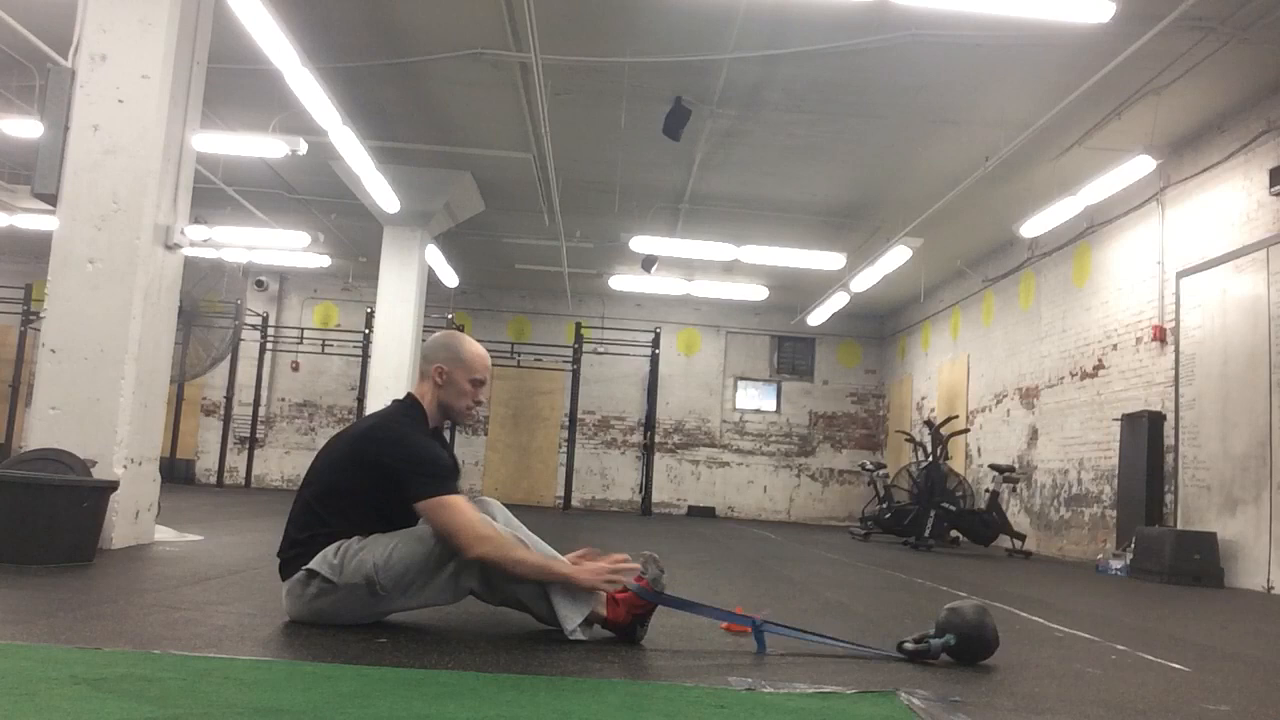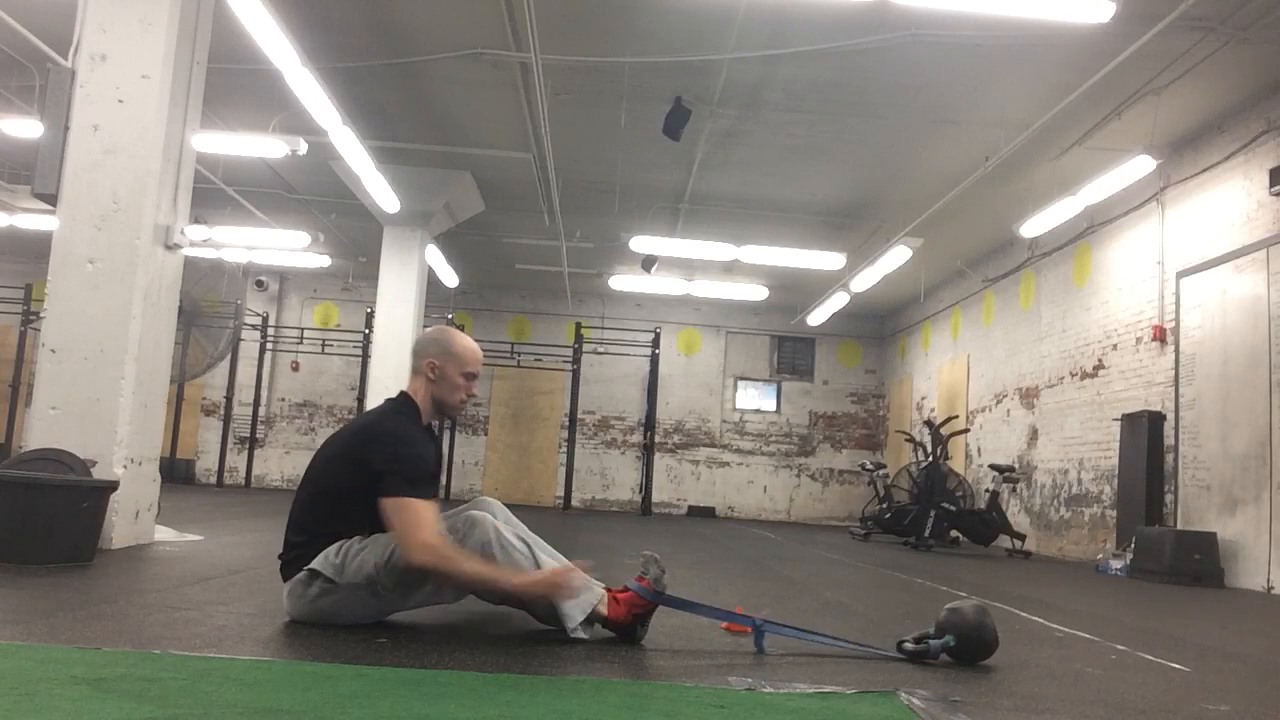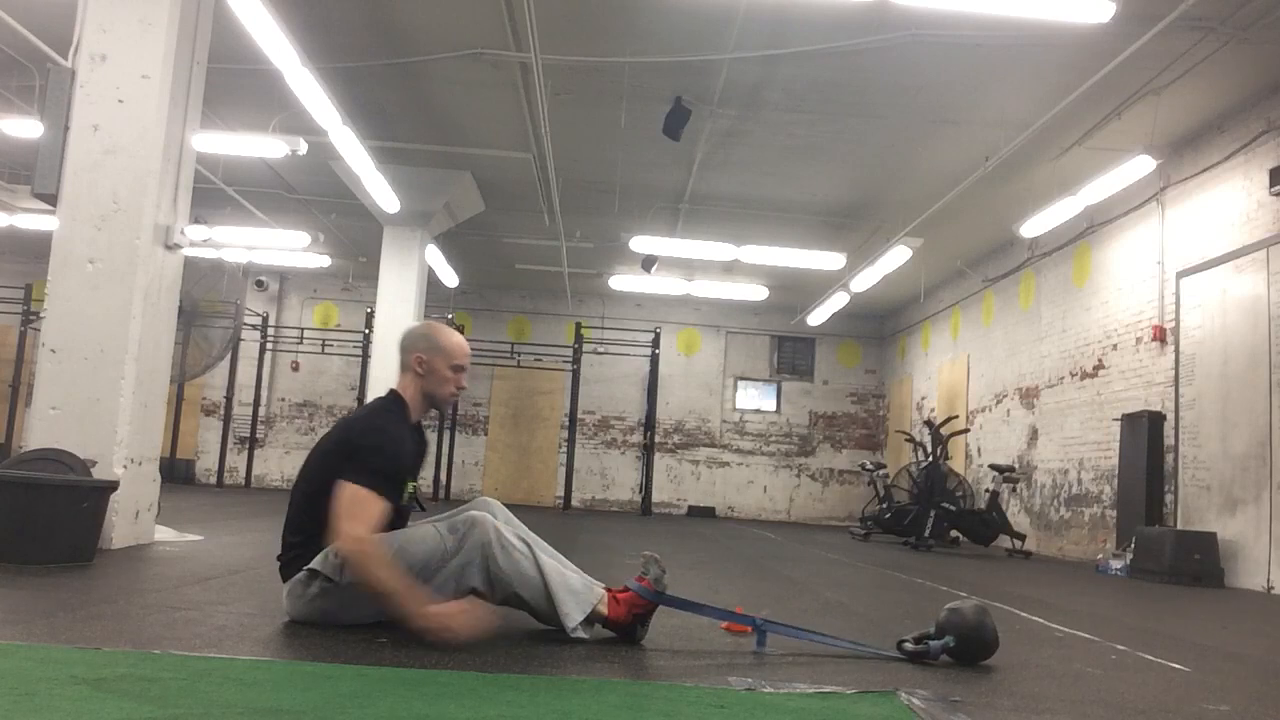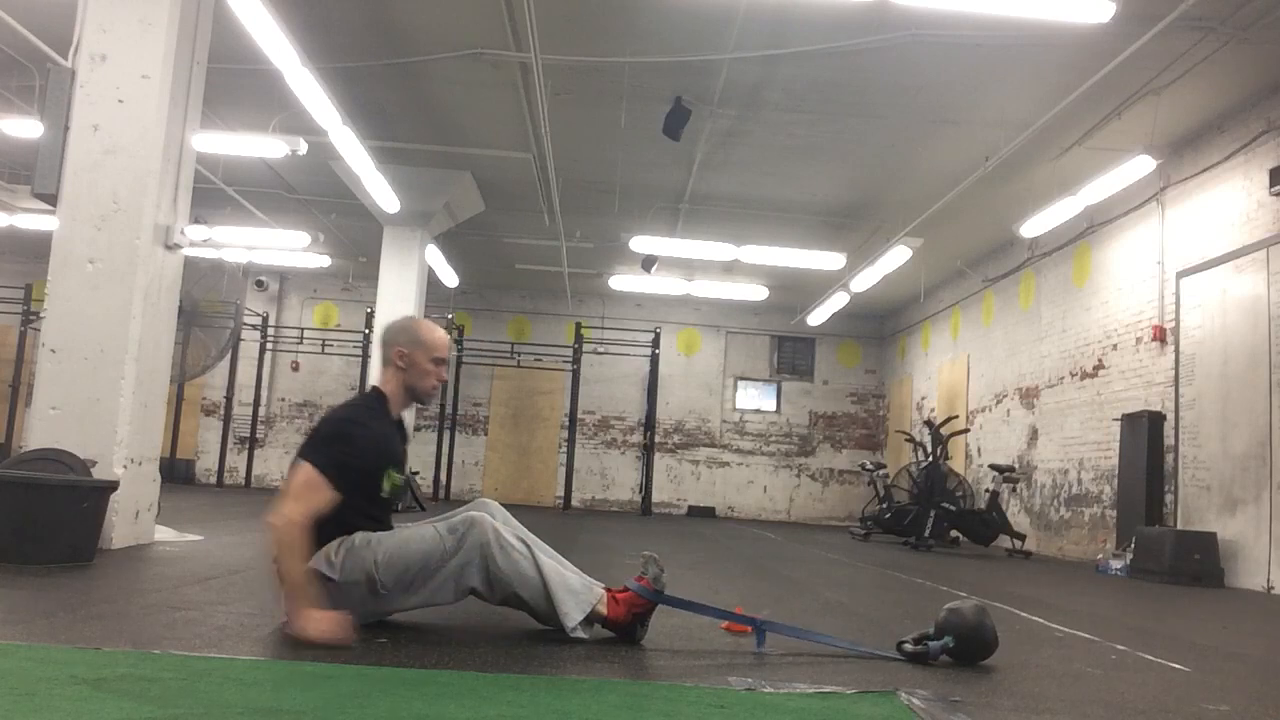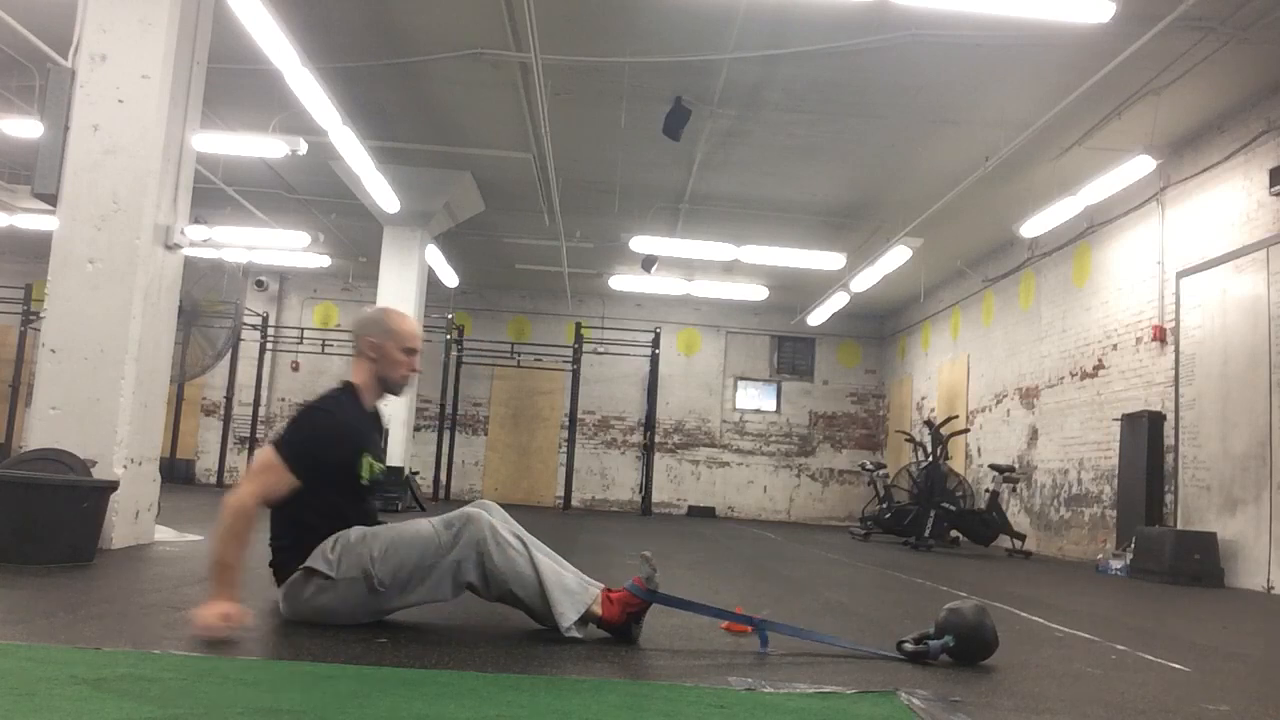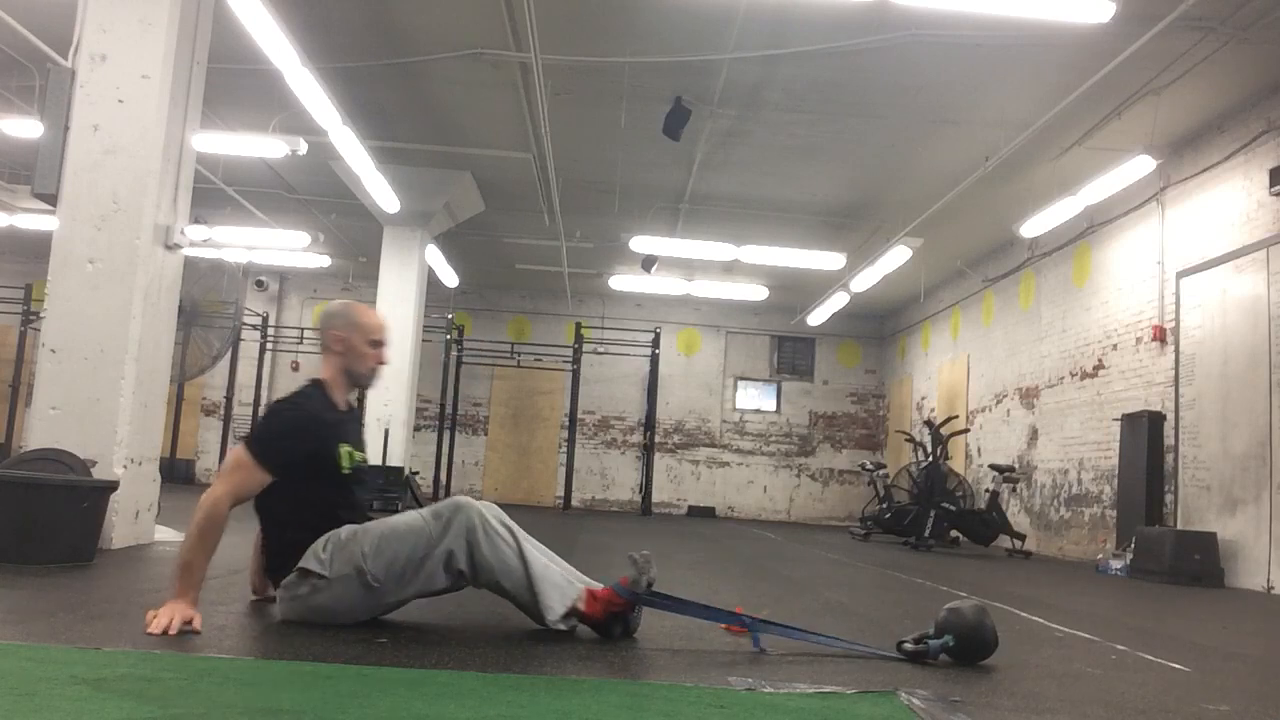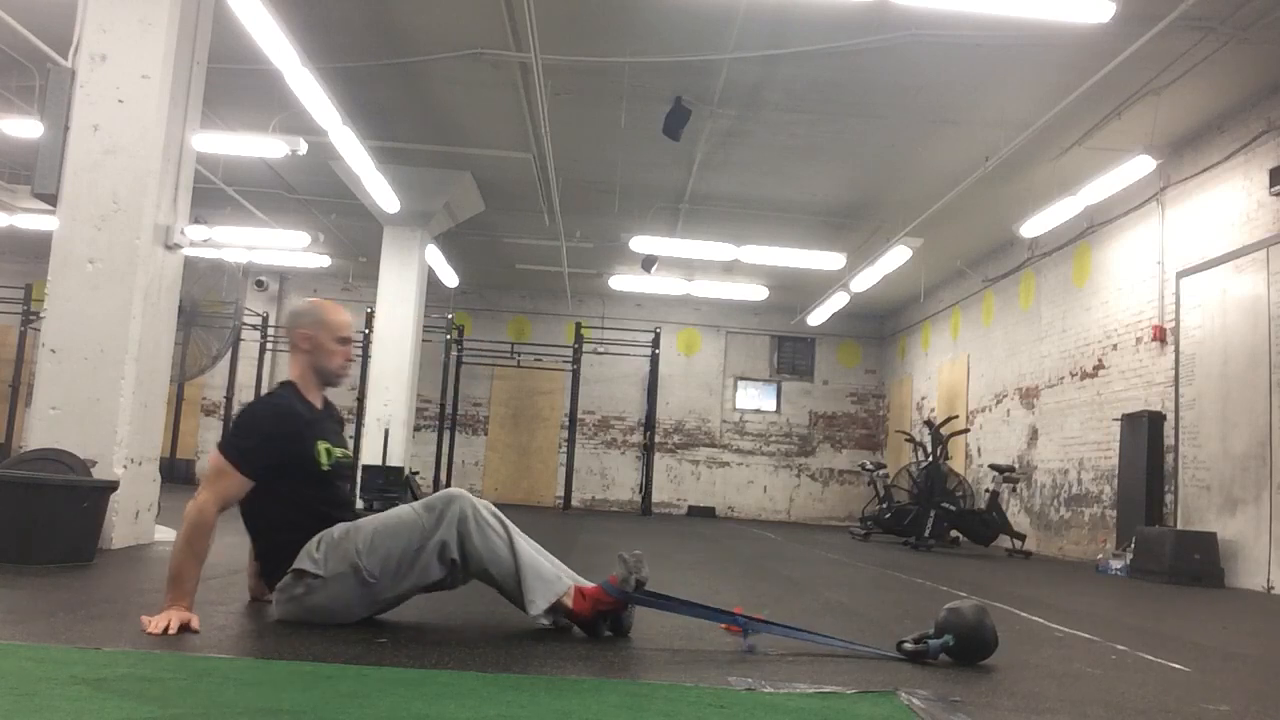
dt=0.1s
person 1, frame 1
left shoulder: (413, 428)
right shoulder: (408, 440)
right elbow: (477, 545)
right wrist: (574, 575)
left hip: (347, 566)
right hip: (318, 583)
left knee: (485, 513)
right knee: (474, 535)
left ankle: (596, 604)
right ankle: (604, 610)
person 1, frame 2
left shoulder: (407, 426)
right shoulder: (398, 438)
right elbow: (422, 551)
right wrist: (520, 585)
left hip: (349, 570)
right hip: (319, 583)
left knee: (485, 514)
right knee: (477, 532)
left ankle: (595, 602)
right ankle: (605, 609)
person 1, frame 3
left shoulder: (405, 428)
right shoulder: (381, 434)
right elbow: (352, 541)
right wrist: (423, 612)
left hip: (346, 574)
right hip: (320, 579)
left knee: (484, 512)
right knee: (476, 531)
left ankle: (596, 601)
right ankle: (609, 609)
person 1, frame 4
left shoulder: (387, 423)
right shoulder: (359, 428)
right elbow: (286, 517)
right wrist: (304, 609)
left hip: (341, 568)
right hip: (321, 577)
left knee: (483, 514)
right knee: (475, 532)
left ankle: (593, 602)
right ankle: (606, 609)
person 1, frame 5
left shoulder: (367, 419)
right shoulder: (330, 420)
right elbow: (245, 499)
left wrist: (287, 577)
right wrist: (222, 596)
left hip: (340, 564)
right hip: (317, 578)
left knee: (480, 523)
right knee: (472, 528)
left ankle: (595, 601)
right ankle: (600, 609)
person 1, frame 6
left shoulder: (343, 415)
right shoulder: (300, 415)
right elbow: (218, 498)
left wrist: (263, 581)
right wrist: (183, 597)
left hip: (339, 564)
right hip: (314, 579)
left knee: (473, 518)
right knee: (466, 517)
left ankle: (582, 598)
right ankle: (584, 605)
person 1, frame 7
left shoulder: (326, 416)
right shoulder: (271, 416)
right elbow: (205, 505)
left wrist: (260, 581)
right wrist: (178, 603)
left hip: (343, 563)
right hip: (309, 579)
left knee: (466, 518)
right knee: (457, 509)
left ankle: (573, 594)
right ankle: (577, 602)
